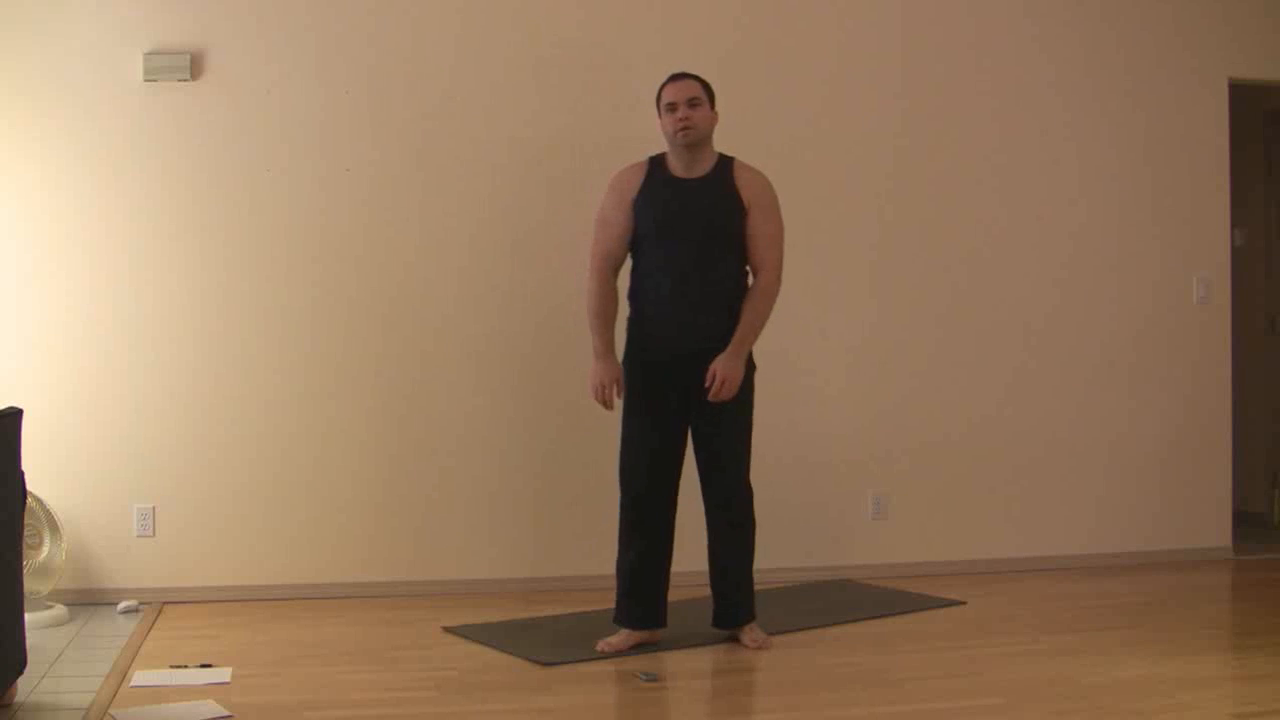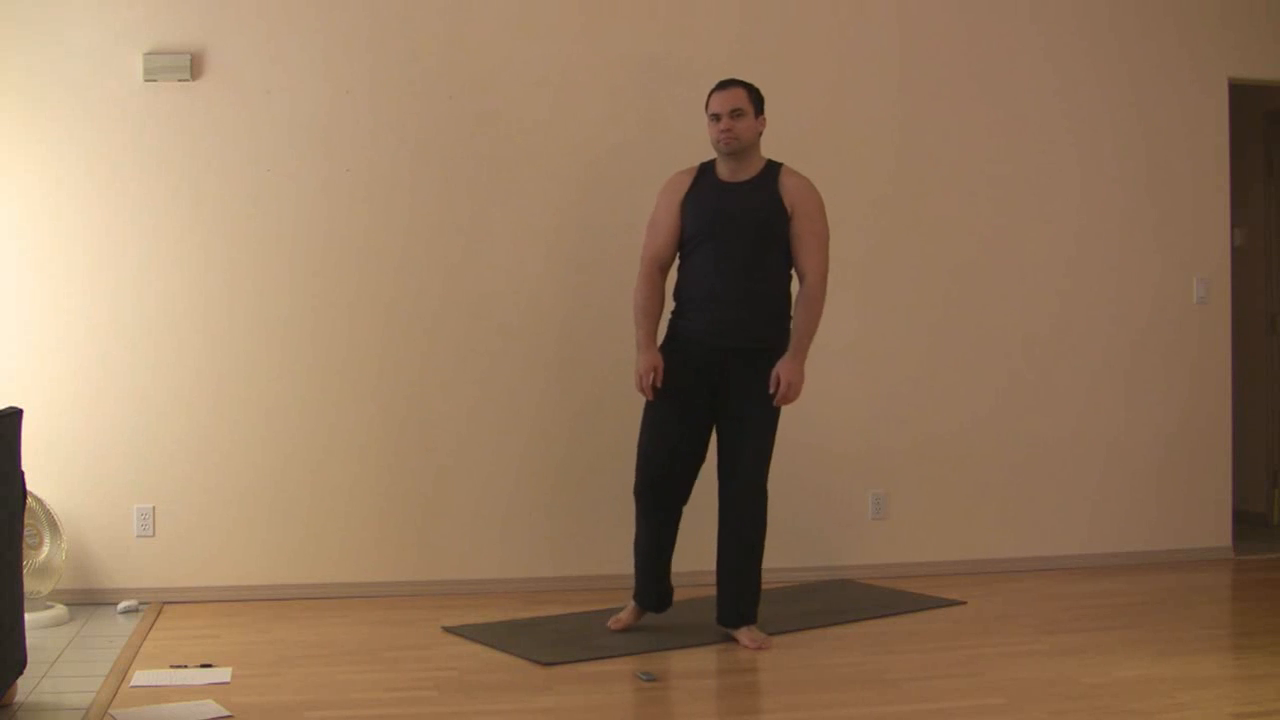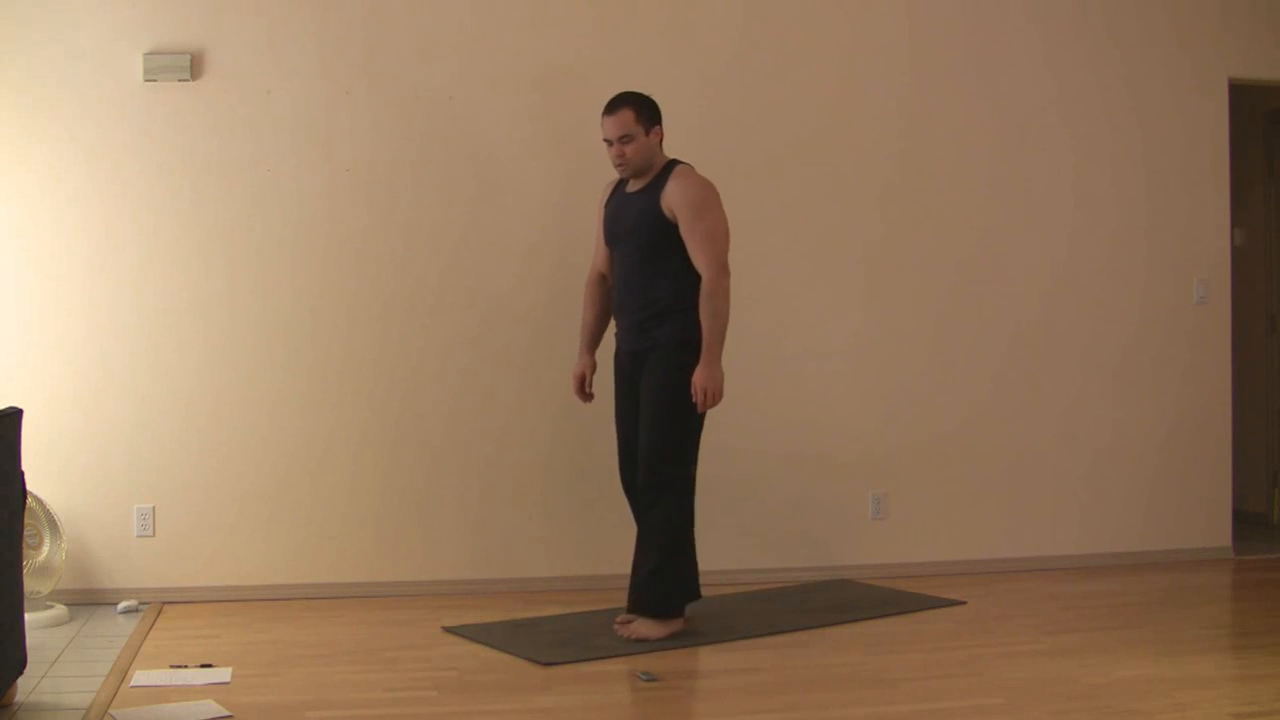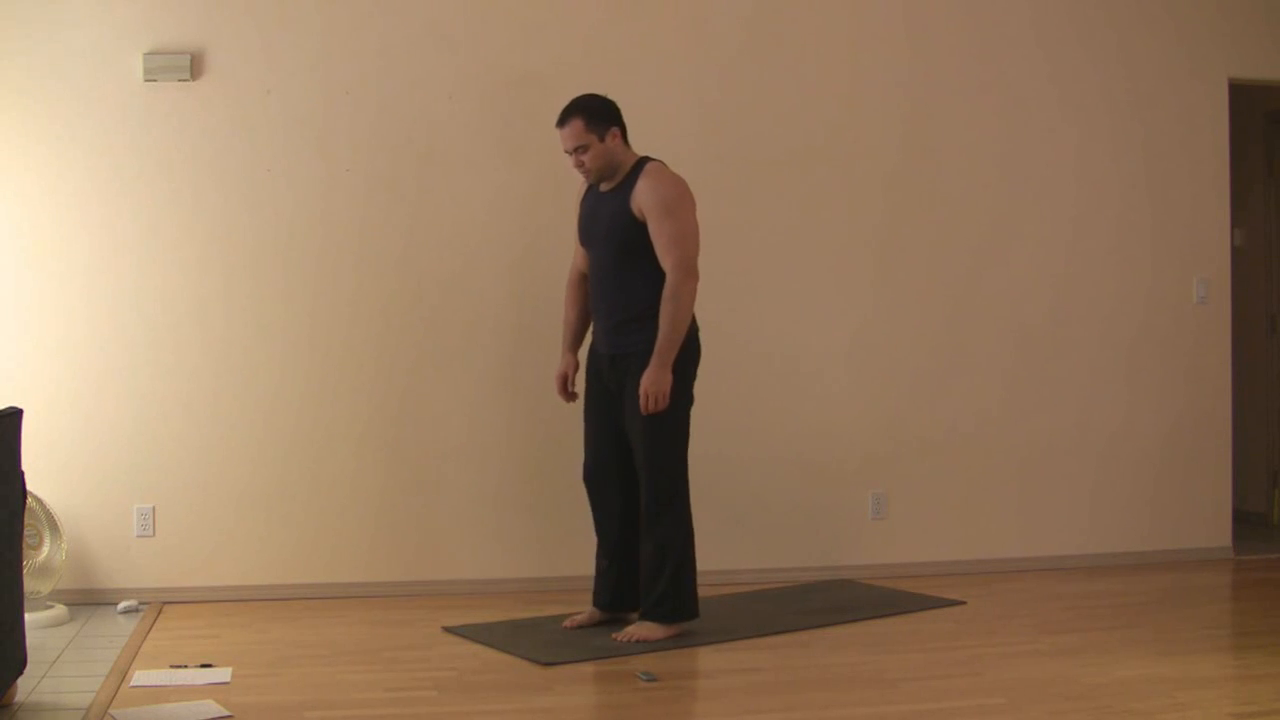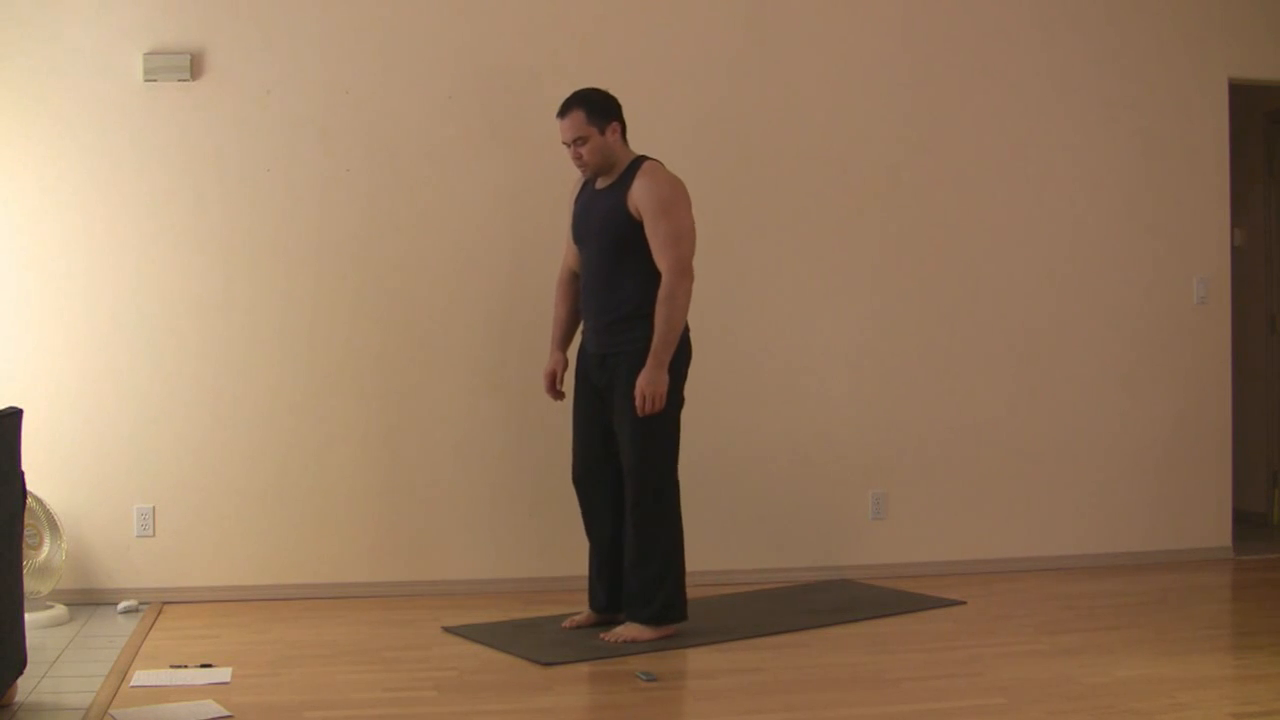
dt=1s
person 1, frame 1
left shoulder: (748, 185)
right shoulder: (631, 184)
left elbow: (767, 275)
right elbow: (602, 272)
left wrist: (737, 352)
right wrist: (603, 354)
left hip: (723, 360)
right hip: (651, 361)
left knee: (730, 490)
right knee: (643, 490)
left ankle: (739, 613)
right ankle: (640, 617)
person 1, frame 2
left shoulder: (793, 190)
right shoulder: (683, 186)
left elbow: (813, 280)
right elbow: (652, 269)
left wrist: (795, 355)
right wrist: (646, 346)
left hip: (757, 361)
right hip: (685, 353)
left knee: (745, 489)
right knee: (658, 475)
left ankle: (739, 614)
right ankle: (646, 595)
person 1, frame 3
left shoulder: (686, 188)
right shoulder: (613, 196)
left elbow: (714, 274)
right elbow: (600, 276)
left wrist: (710, 360)
right wrist: (586, 351)
left hip: (677, 352)
right hip: (632, 351)
left knee: (662, 476)
right knee: (638, 477)
left ankle: (661, 606)
right ankle: (664, 595)
person 1, frame 4
left shoulder: (658, 187)
right shoulder: (591, 194)
left elbow: (681, 276)
left wrist: (662, 364)
right wrist: (569, 351)
left hip: (655, 358)
right hip: (606, 356)
left knee: (659, 484)
right knee: (604, 478)
left ankle: (668, 609)
right ankle: (614, 597)
person 1, frame 5
left shoulder: (654, 186)
right shoulder: (585, 189)
left elbow: (677, 277)
right elbow: (572, 273)
left wrist: (658, 366)
right wrist: (558, 348)
left hip: (644, 358)
right hip: (595, 356)
left knee: (646, 484)
right knee: (593, 478)
left ankle: (656, 611)
right ankle: (609, 599)
